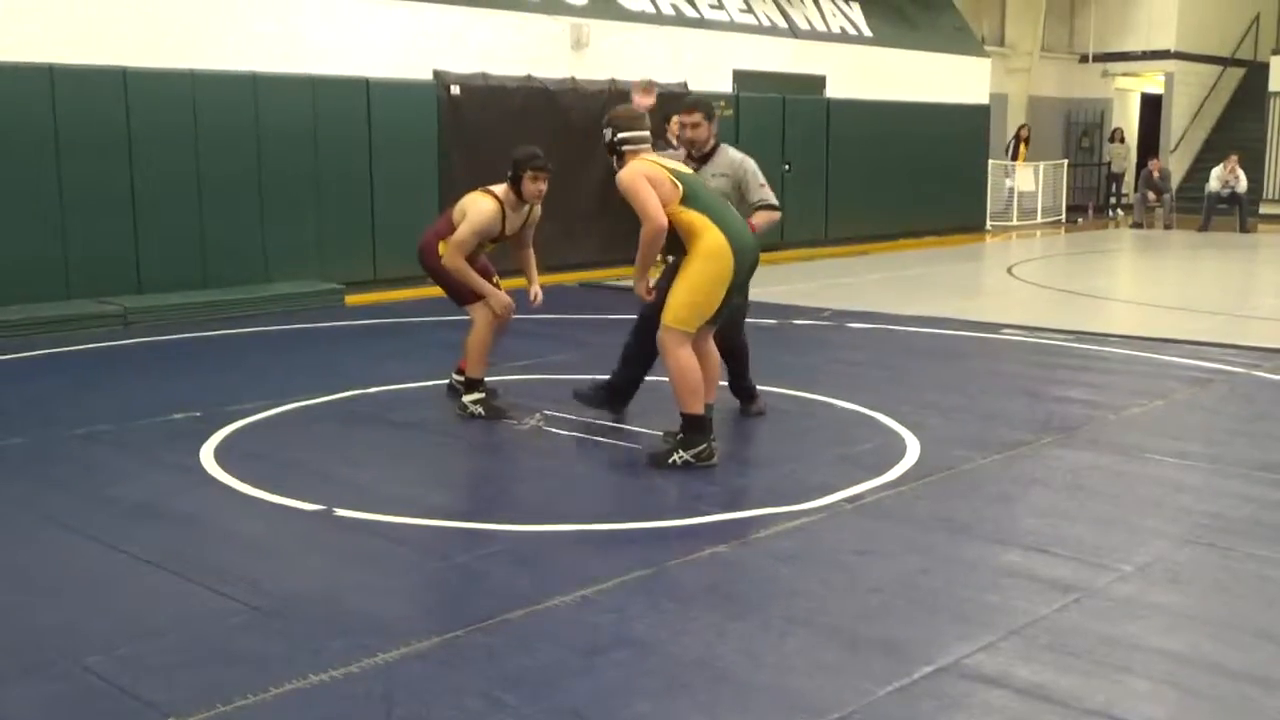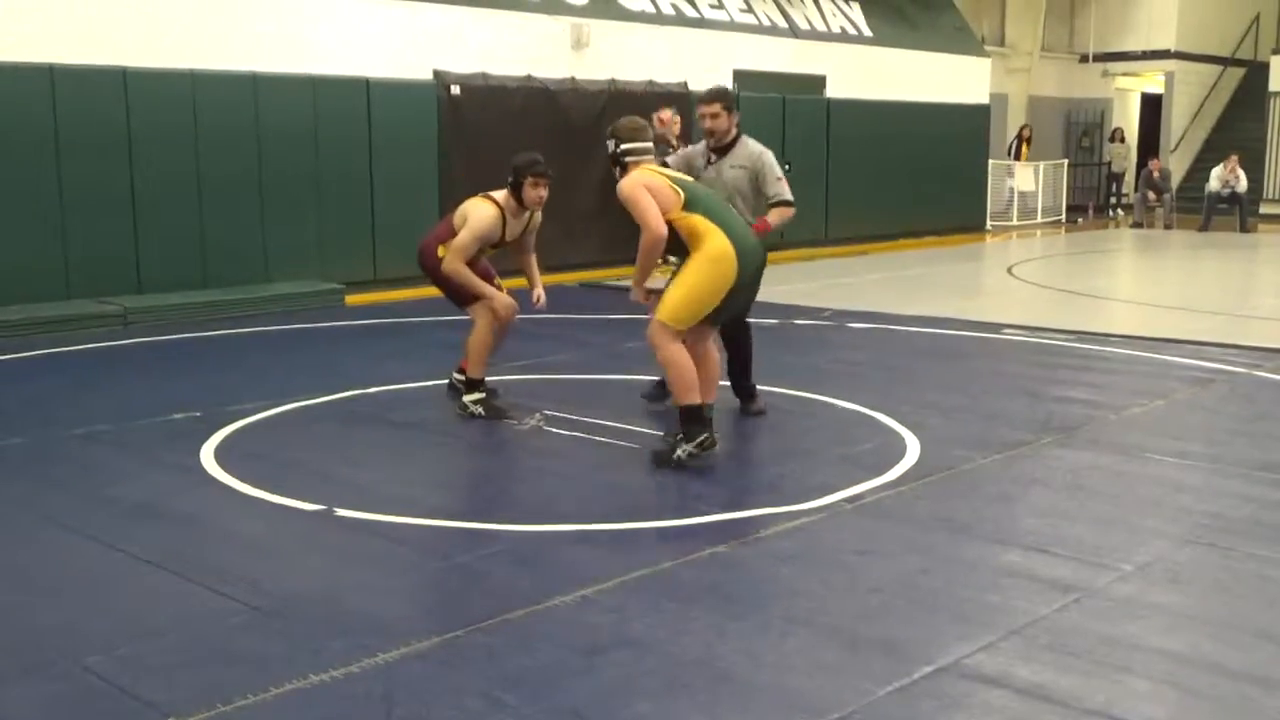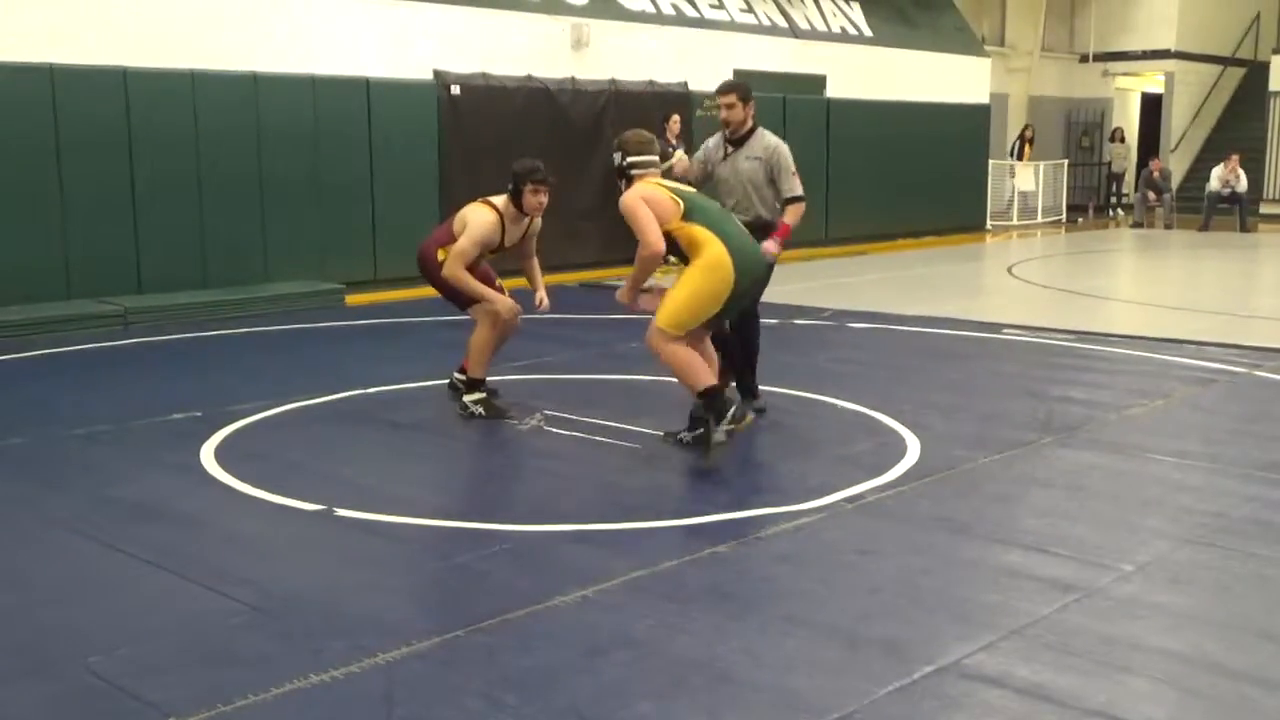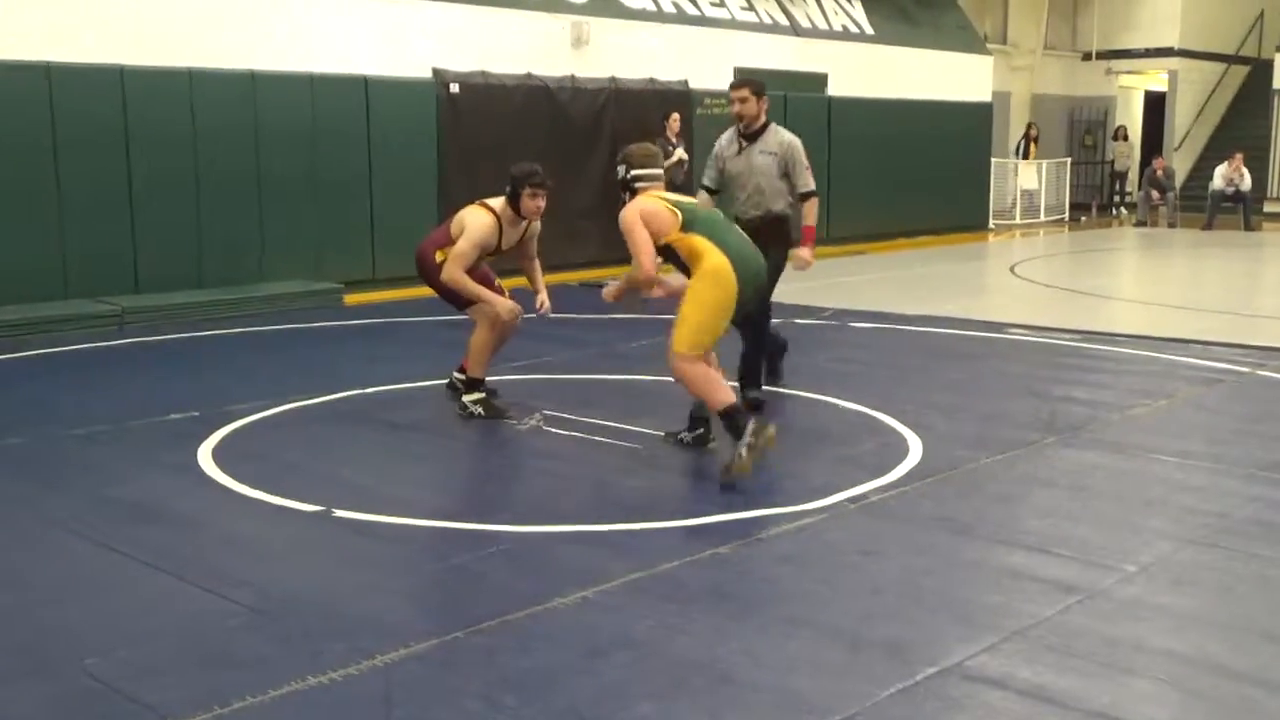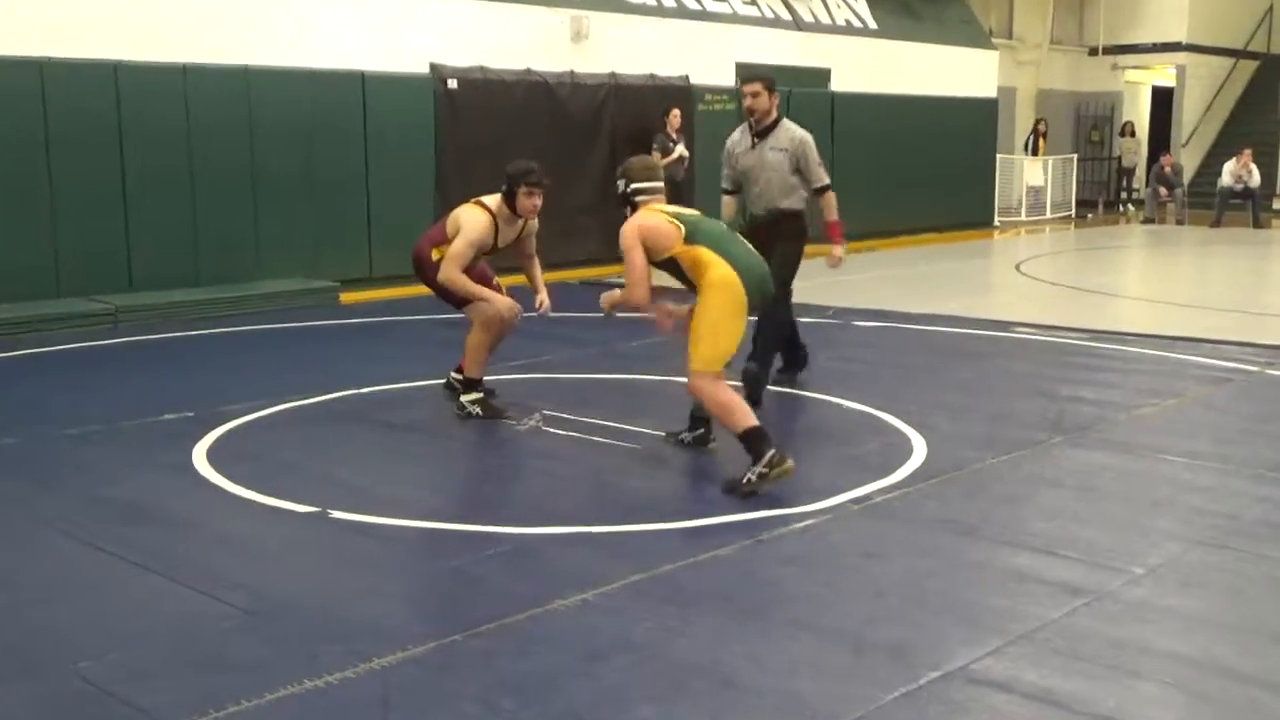
dt=0.1s
person 1, frame 1
left shoulder: (630, 173)
right shoulder: (669, 165)
left elbow: (656, 223)
left wrist: (640, 275)
left hip: (716, 249)
right hip: (742, 245)
left knee: (672, 341)
right knee: (697, 335)
left ankle: (697, 444)
right ankle: (699, 430)
person 1, frame 2
left shoulder: (630, 184)
right shoulder: (670, 176)
left elbow: (656, 232)
left wrist: (638, 281)
left hip: (720, 253)
right hip: (747, 249)
left knee: (662, 333)
right knee: (698, 334)
left ankle: (696, 432)
right ankle: (699, 427)
person 1, frame 3
left shoulder: (632, 197)
right shoulder: (679, 189)
left elbow: (653, 249)
left wrist: (632, 286)
right wrist: (668, 297)
left hip: (721, 261)
right hip: (752, 259)
left knee: (661, 337)
right knee: (695, 335)
left ankle: (723, 410)
right ankle: (703, 424)
person 1, frame 4
left shoulder: (631, 212)
right shoulder: (682, 200)
left elbow: (645, 269)
left wrist: (618, 289)
right wrist: (677, 288)
left hip: (722, 272)
right hip: (753, 267)
left knee: (687, 363)
right knee: (695, 347)
left ankle: (748, 429)
person 1, frame 5
left shoulder: (633, 227)
right shoulder: (683, 214)
left elbow: (639, 298)
left wrist: (613, 300)
right wrist: (685, 313)
left hip: (727, 280)
right hip: (756, 273)
left knee: (704, 380)
left ankle: (766, 457)
person 2, frame 1
left shoulder: (738, 164)
right shoulder: (673, 161)
left elbow: (771, 210)
left knee: (729, 332)
right knee: (650, 319)
left ankle: (746, 395)
right ankle: (616, 392)
person 2, frame 2
left shoulder: (757, 156)
right shoulder: (696, 155)
left elbow: (784, 207)
left wrist: (754, 231)
left knee: (733, 323)
left ankle: (745, 394)
person 2, frame 3
left shoulder: (772, 148)
right shoulder: (711, 147)
left elbow: (795, 201)
right elbow: (693, 182)
left wrist: (777, 240)
right wrist: (679, 172)
left hip: (759, 242)
left knee: (743, 311)
left ankle: (747, 390)
right ankle: (726, 370)
person 2, frame 4
left shoulder: (786, 143)
right shoulder: (724, 144)
left elbow: (808, 196)
right elbow: (708, 190)
left wrist: (806, 244)
left hip: (774, 233)
right hip: (739, 233)
left knee: (754, 306)
left ankle: (751, 383)
right ankle: (773, 347)
person 2, frame 5
left shoulder: (797, 138)
right shoulder: (735, 142)
left elbow: (822, 190)
right elbow: (730, 193)
left wrist: (835, 239)
left hip: (788, 228)
right hip: (755, 228)
left knee: (773, 296)
right knee: (773, 300)
left ankle: (756, 371)
right ankle: (795, 357)
person 3, frame 1
left shoulder: (532, 209)
right shoulder: (487, 209)
left elbow: (525, 246)
right elbow: (452, 259)
left wrist: (534, 282)
right wrist: (490, 292)
left hip: (468, 251)
right hip: (439, 251)
left knee: (501, 313)
right knee: (487, 313)
left ankle: (461, 378)
right ankle: (471, 397)
person 3, frame 2
left shoulder: (533, 214)
right shoulder: (487, 215)
left elbow: (527, 252)
right elbow: (451, 264)
left wrist: (537, 285)
right wrist: (493, 294)
left hip: (468, 255)
right hip: (439, 254)
left knee: (504, 315)
right knee: (488, 314)
left ankle: (462, 378)
right ankle: (472, 397)
person 3, frame 3
left shoulder: (532, 220)
right shoulder: (487, 220)
left elbow: (529, 256)
right elbow: (451, 271)
left wrist: (540, 289)
right wrist: (494, 297)
left hip: (467, 258)
right hip: (439, 258)
left knee: (509, 318)
right knee: (491, 314)
left ankle: (463, 378)
right ankle: (472, 397)
person 3, frame 4
left shoulder: (531, 223)
right shoulder: (484, 223)
left elbow: (530, 259)
right elbow: (450, 274)
left wrist: (541, 291)
right wrist: (494, 299)
left hip: (466, 260)
right hip: (437, 259)
left knee: (508, 318)
right knee: (490, 316)
left ankle: (462, 378)
right ankle: (471, 397)
person 3, frame 5
left shoulder: (528, 220)
right shoulder: (480, 222)
left elbow: (530, 257)
right elbow: (447, 275)
left wrist: (541, 291)
right wrist: (493, 298)
left hip: (465, 257)
right hip: (434, 257)
left knee: (506, 318)
right knee: (487, 314)
left ankle: (460, 378)
right ankle: (470, 398)
